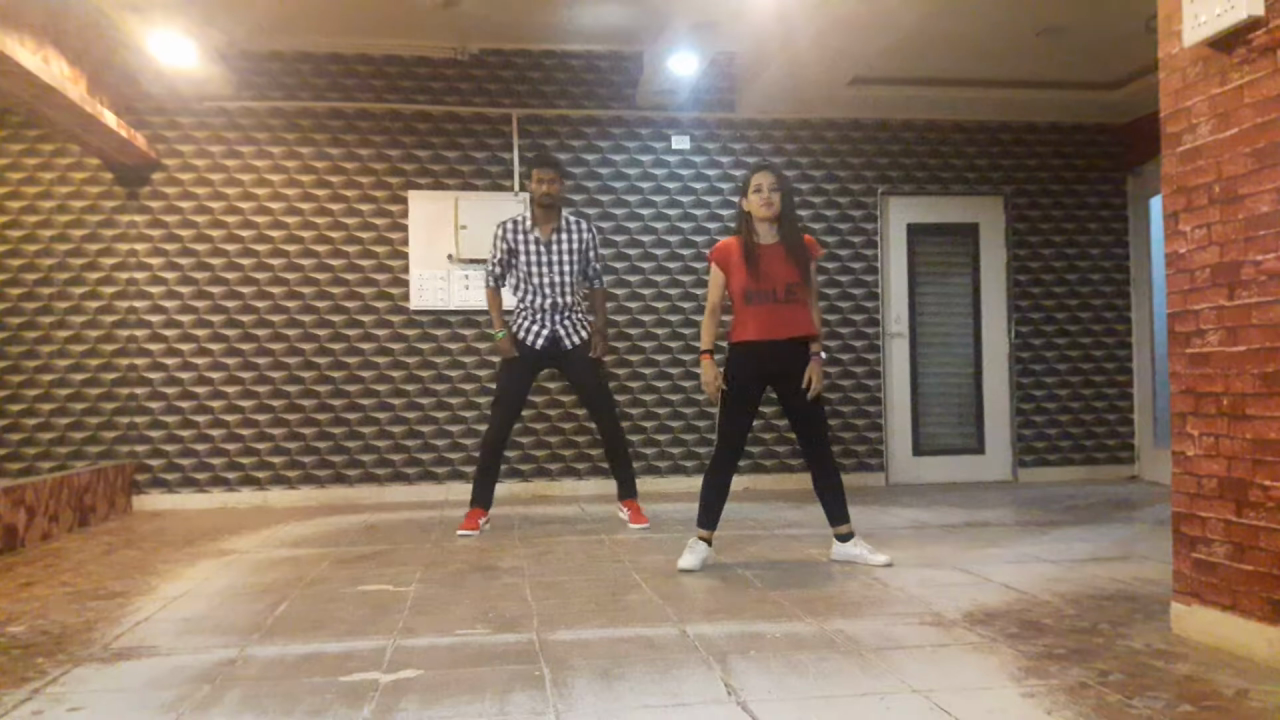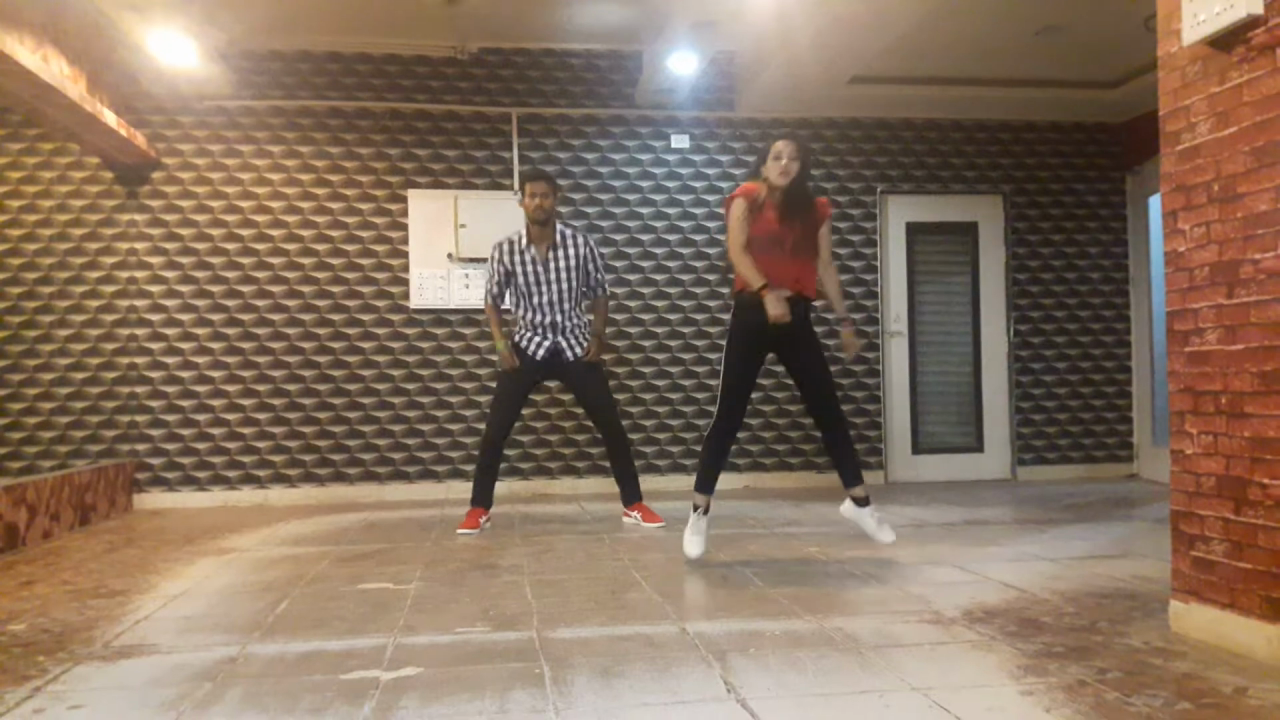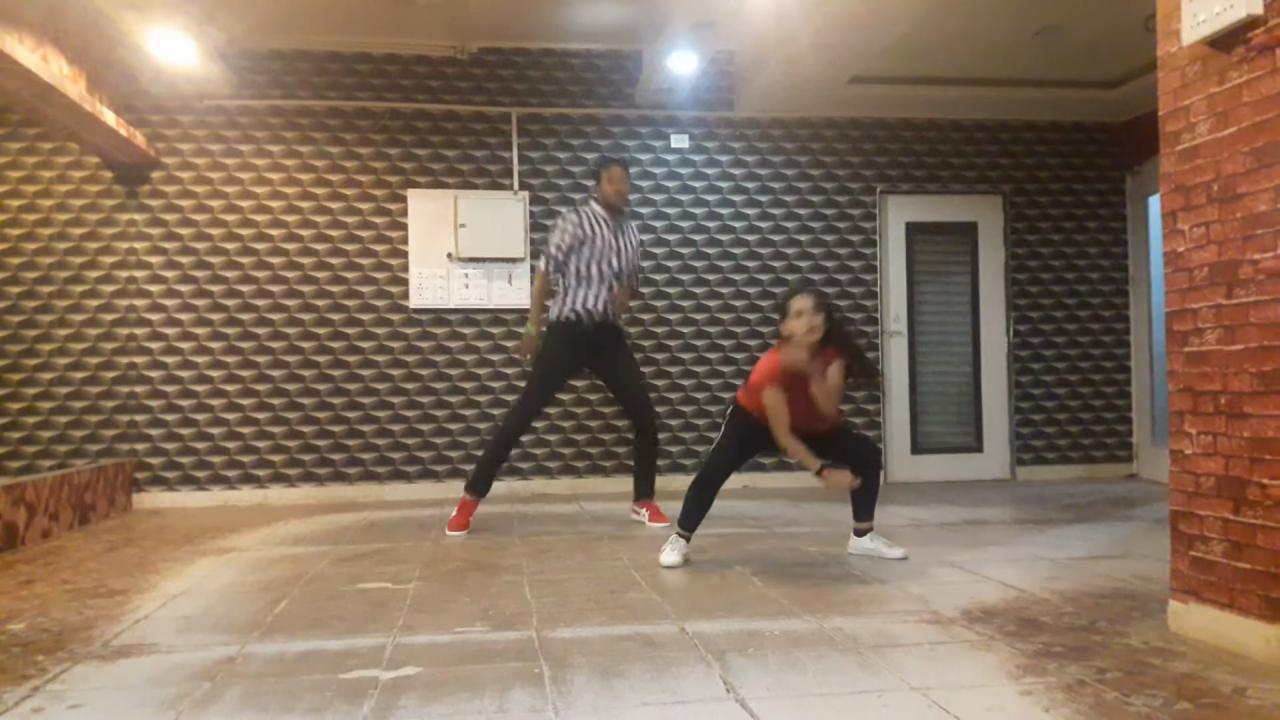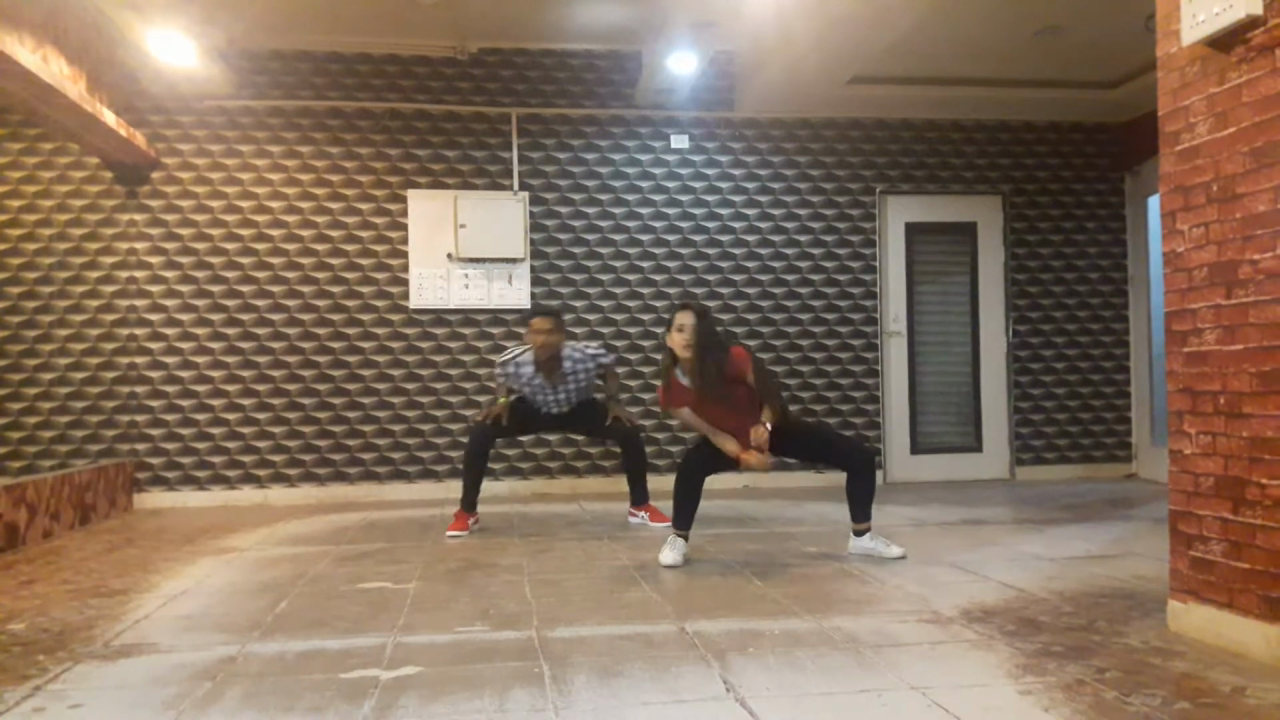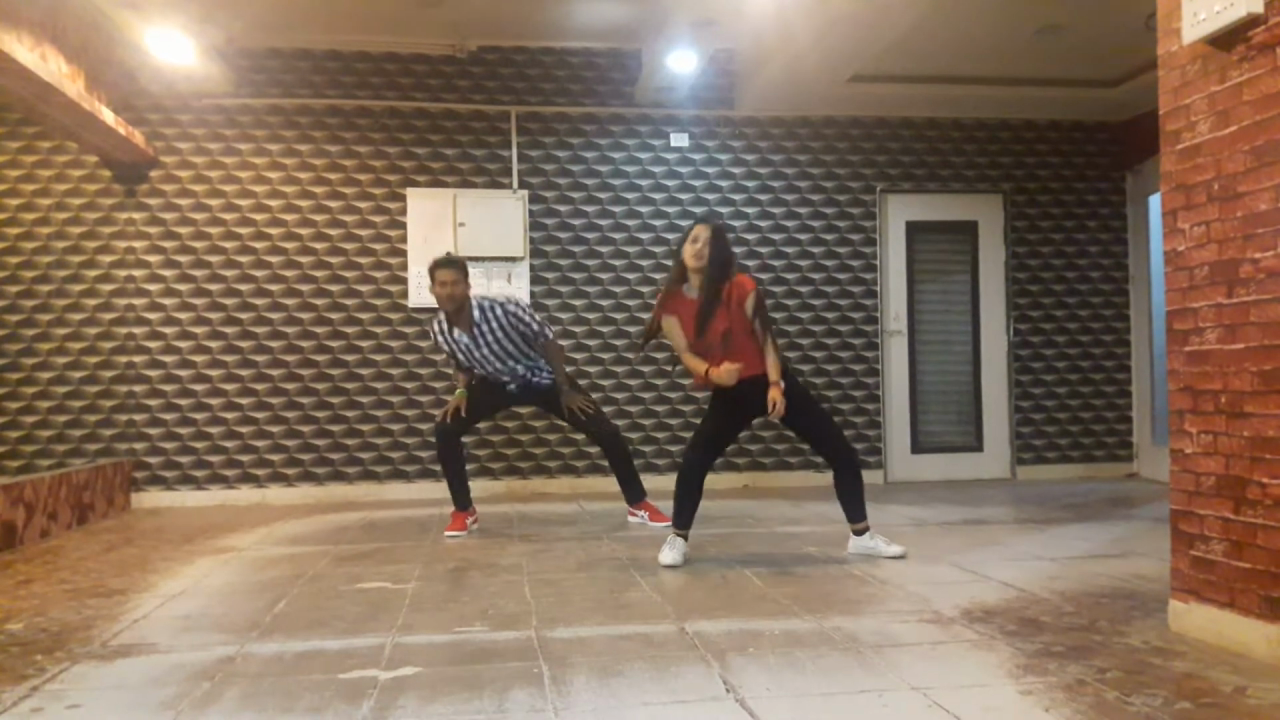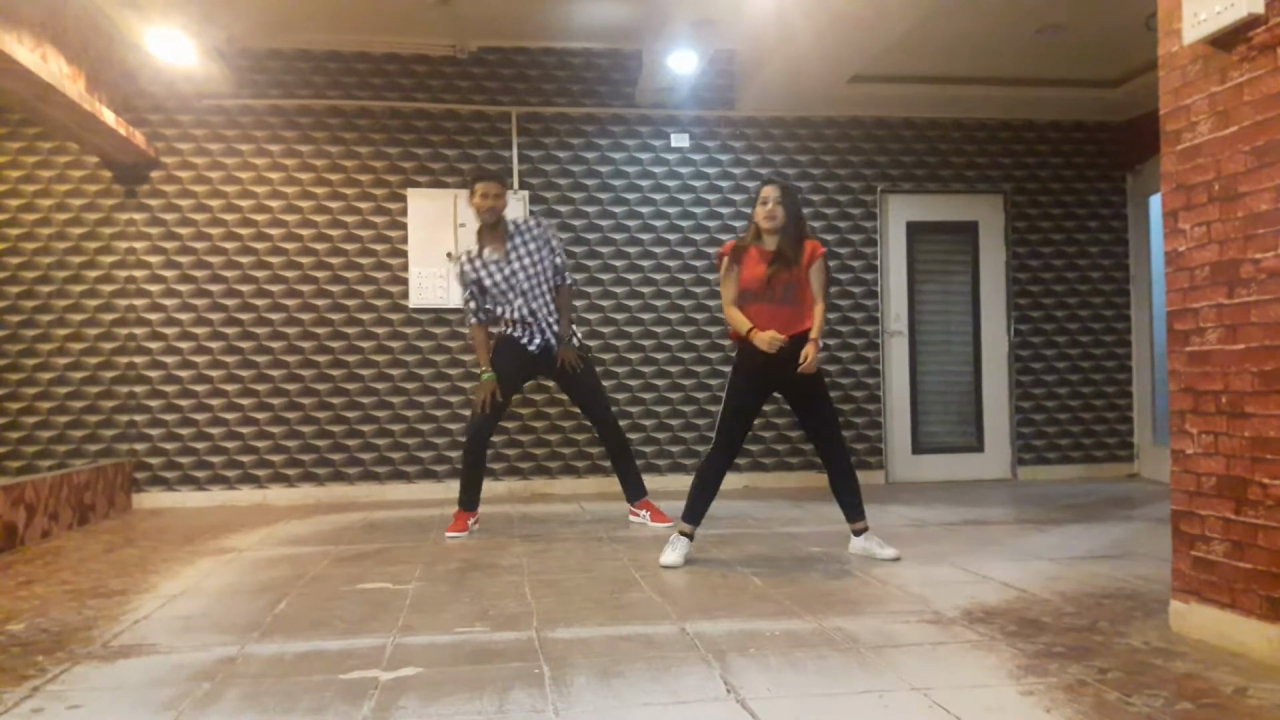
dt=0.5s
person 1, frame 1
left shoulder: (803, 247)
right shoulder: (727, 252)
left elbow: (812, 305)
right elbow: (713, 309)
left wrist: (817, 355)
right wrist: (706, 357)
left hip: (793, 356)
right hip: (746, 357)
left knee: (818, 448)
right knee: (727, 451)
left ankle: (844, 540)
right ankle: (702, 541)
person 1, frame 2
left shoulder: (815, 209)
right shoulder: (747, 197)
left elbow: (825, 269)
right elbow: (737, 252)
left wrist: (844, 320)
right wrist: (765, 291)
left hip: (797, 316)
right hip: (752, 312)
left knee: (827, 410)
right knee: (729, 415)
left ankle: (858, 501)
right ankle: (700, 513)
person 1, frame 3
left shoulder: (833, 353)
right shoulder: (771, 369)
left elbow: (829, 409)
right elbow: (782, 435)
left wrist: (811, 370)
right wrist: (823, 471)
left hip: (806, 426)
right hip: (752, 421)
left knee: (866, 453)
right knee: (716, 469)
left ankle: (863, 536)
right ankle: (680, 539)
person 1, frame 4
left shoulder: (734, 360)
right shoulder: (672, 391)
left elbow: (770, 396)
right elbow: (709, 431)
left wrist: (765, 428)
right wrist: (742, 455)
left hip: (772, 427)
right hip: (729, 441)
left knee: (860, 457)
right knee: (690, 466)
left ankle: (862, 536)
right ankle: (678, 539)
person 1, frame 5
left shoulder: (739, 287)
right shoulder: (670, 303)
left elbow: (764, 337)
right elbow: (685, 353)
left wrist: (776, 384)
right wrist: (711, 373)
left hip: (771, 382)
right hip: (727, 393)
left knee: (841, 452)
right knee: (694, 459)
left ankle: (861, 535)
right ankle: (678, 539)
person 1, frame 6
left shoulder: (808, 252)
right shoulder: (736, 253)
left elbow: (818, 303)
right elbow: (729, 306)
left wrist: (814, 342)
right wrist: (755, 333)
left hip: (797, 354)
right hip: (753, 356)
left knee: (832, 445)
right knee: (724, 446)
left ankle: (861, 535)
right ankle: (683, 537)
person 2, frame 1
left shoulder: (583, 231)
right shoulder: (509, 231)
left elbow: (595, 282)
right elbow: (494, 282)
left wrist: (599, 328)
right wrist: (500, 331)
left hip: (572, 335)
right hip: (527, 335)
left knee: (606, 414)
right knee: (501, 420)
left ankle: (628, 499)
right ankle: (479, 508)
person 2, frame 2
left shoulder: (579, 244)
right shoulder: (506, 250)
left elbow: (599, 291)
right elbow: (493, 300)
left wrist: (597, 338)
right wrist: (502, 344)
left hip: (575, 350)
right hip: (528, 349)
left knee: (610, 424)
right knee: (497, 426)
left ankle: (633, 504)
right ankle: (479, 507)
person 2, frame 3
left shoulder: (631, 234)
right shoulder: (577, 220)
right elbow: (546, 272)
left wrist: (624, 298)
right wrist: (532, 327)
left hip: (608, 334)
right hip: (570, 329)
left knee: (644, 414)
right knee: (527, 410)
left ankle: (644, 501)
right ankle: (472, 497)
person 2, frame 4
left shoulder: (585, 355)
right shoulder: (512, 362)
left elbow: (609, 370)
left wrist: (614, 402)
right wrist: (504, 400)
left hip: (577, 410)
right hip: (532, 411)
left knee: (629, 433)
right knee: (481, 434)
left ankle: (639, 506)
right ankle: (467, 512)
person 2, frame 5
left shoulder: (503, 309)
right shoulder: (439, 329)
left elbow: (547, 339)
left wrist: (565, 389)
right wrist: (462, 390)
left hip: (543, 378)
right hip: (498, 384)
left knee: (606, 431)
right knee: (446, 429)
left ankle: (638, 504)
right ankle: (464, 511)
person 2, frame 6
left shoulder: (538, 232)
right shoulder: (471, 262)
left elbow: (563, 285)
right elbow: (478, 320)
left wrist: (566, 338)
right wrist: (486, 373)
left hip: (560, 342)
right hip: (515, 345)
left knee: (604, 419)
right knee: (479, 427)
left ankle: (639, 502)
right ankle: (467, 511)
